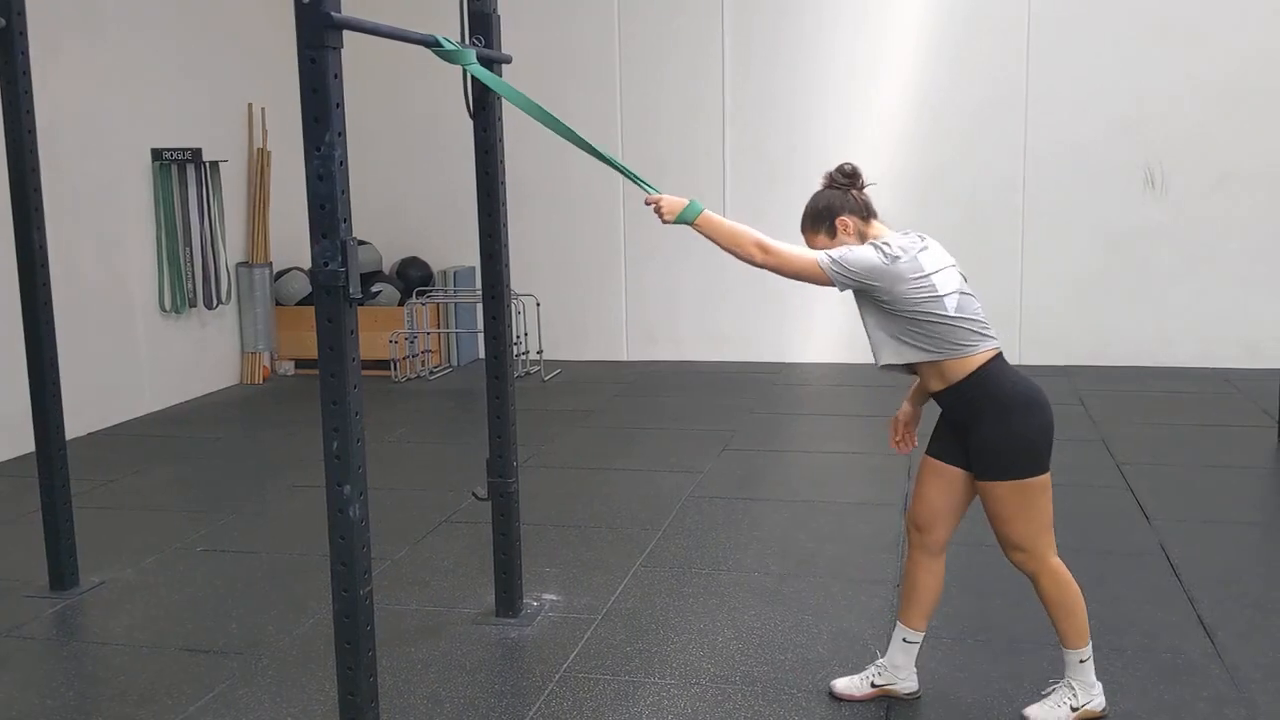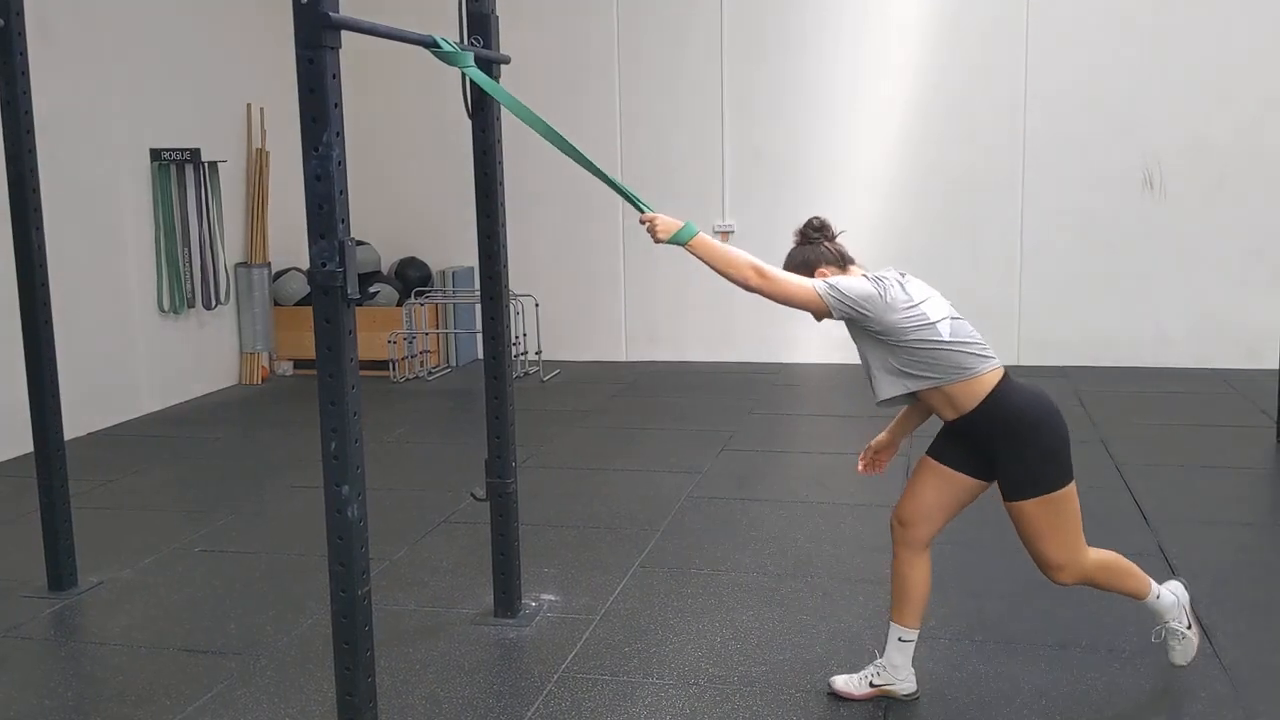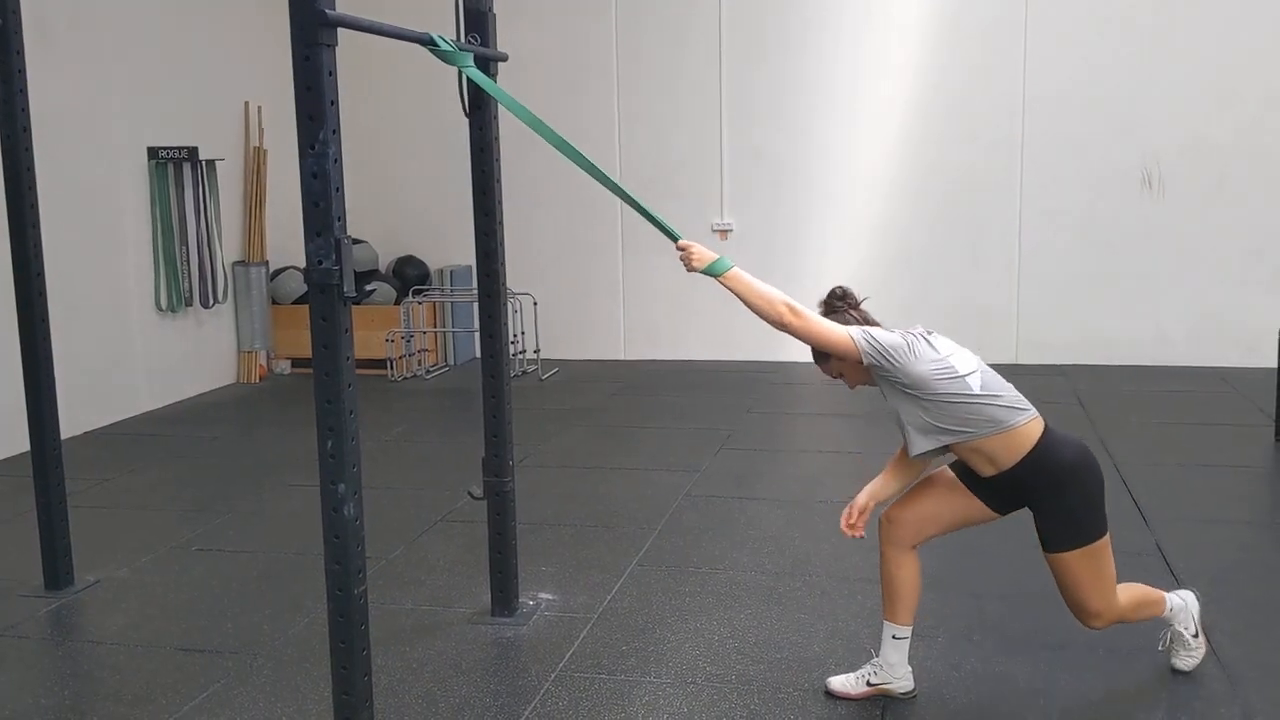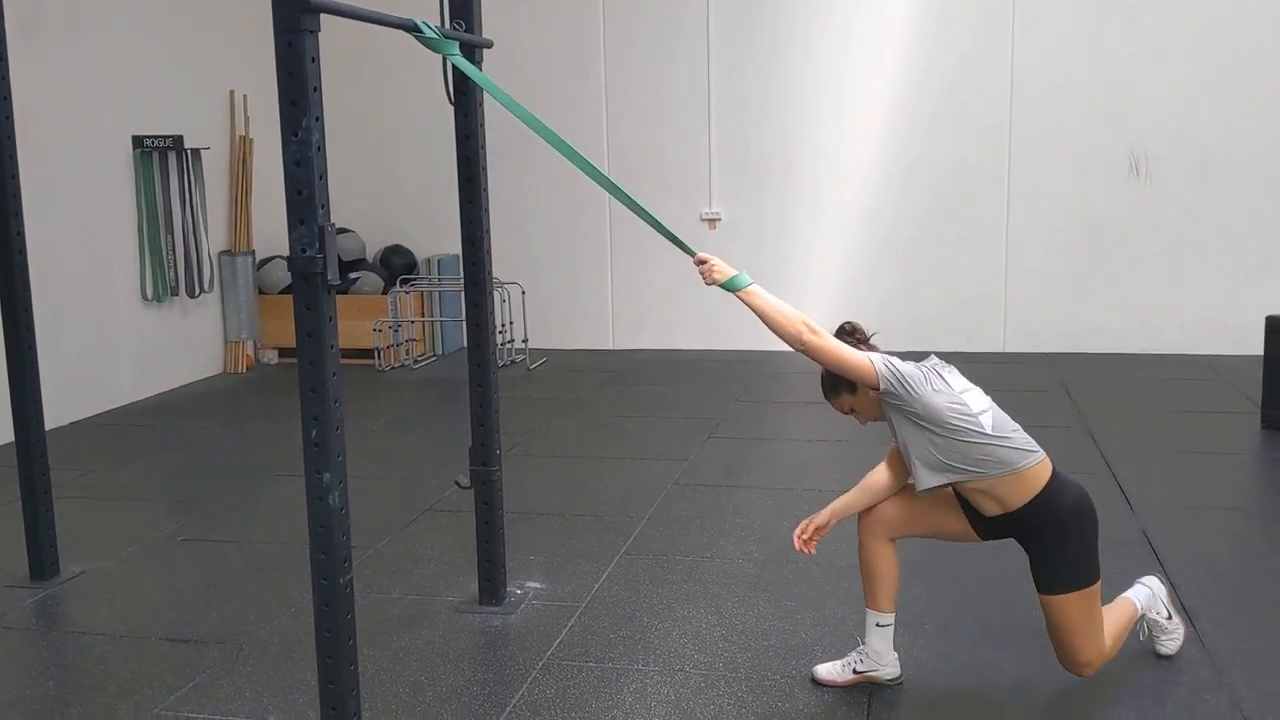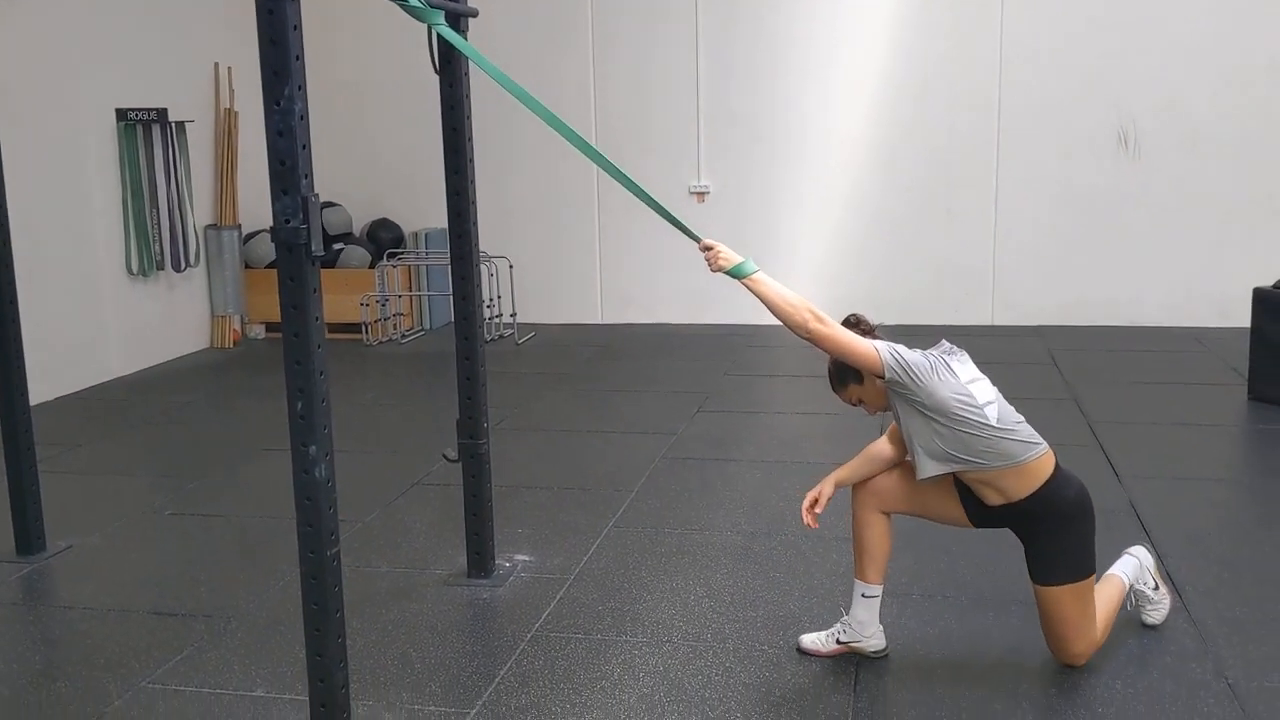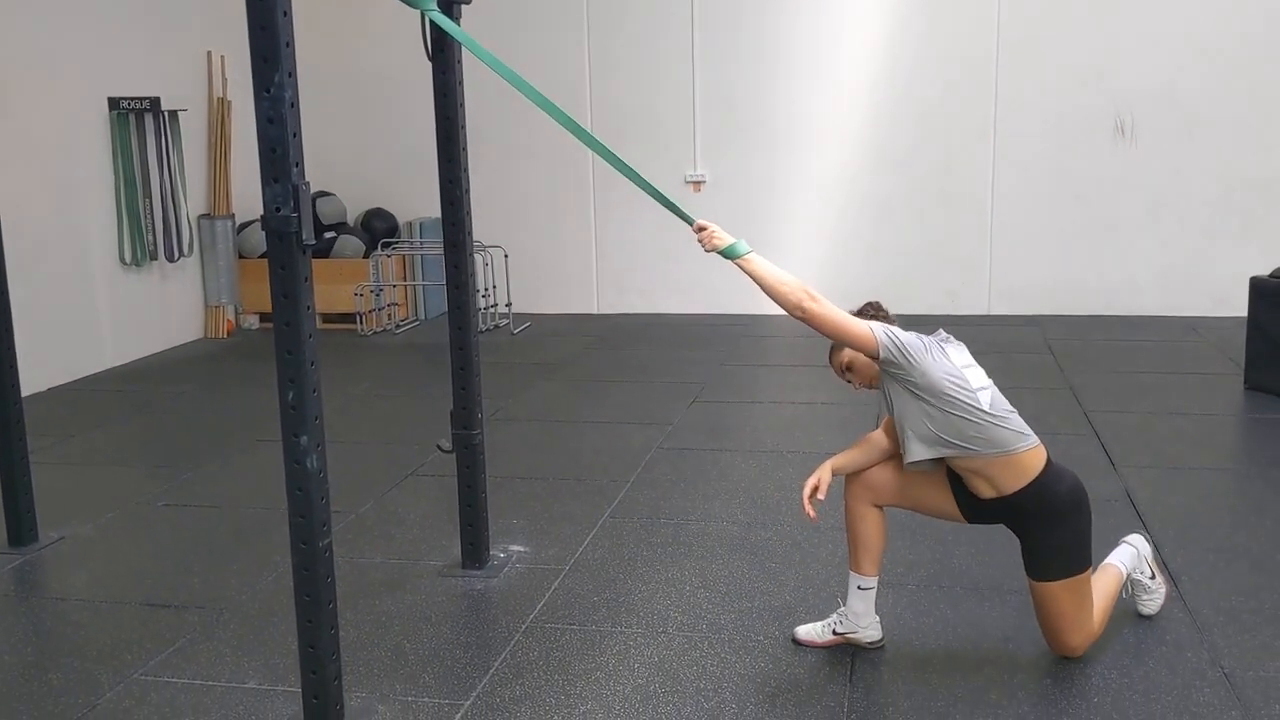
dt=0.5s
person 1, frame 1
left shoulder: (878, 263)
right shoulder: (909, 247)
left elbow: (766, 254)
left wrist: (692, 213)
right wrist: (914, 401)
left hip: (1006, 412)
right hip: (965, 413)
left knee: (1029, 553)
right knee: (926, 533)
right ankle: (897, 672)
person 1, frame 2
left shoulder: (867, 294)
right shoulder: (888, 287)
left elbow: (758, 277)
left wrist: (684, 234)
right wrist: (893, 435)
left hip: (1021, 427)
right hip: (973, 428)
left knee: (1063, 565)
right knee: (909, 528)
left ankle: (1166, 600)
right ankle: (895, 671)
person 1, frame 3
left shoulder: (895, 351)
right shoulder: (903, 365)
left elbow: (792, 317)
right elbow: (916, 454)
left wrist: (719, 267)
right wrist: (867, 498)
left hip: (1058, 475)
right hip: (1003, 471)
left knee: (1095, 610)
right knee: (897, 527)
left ankle: (1176, 607)
right ankle: (892, 670)
person 1, frame 4
left shoulder: (909, 382)
right shoulder: (906, 398)
left elbow: (808, 337)
right elbow: (895, 470)
left wrist: (738, 283)
right wrist: (831, 513)
left hip: (1055, 516)
right hip: (994, 504)
left knee: (1083, 660)
right knee: (876, 519)
left ankle: (1145, 599)
right ankle: (878, 657)
person 1, frame 5
left shoulder: (916, 371)
right shoulder: (916, 380)
left elbow: (813, 325)
right elbow: (895, 445)
left wrist: (743, 269)
right wrist: (833, 479)
left hip: (1053, 508)
right hip: (990, 494)
left knee: (1073, 652)
right knee: (871, 490)
left ankle: (1131, 570)
right ankle: (863, 629)
person 1, frame 6
left shoulder: (909, 352)
right shoulder: (905, 376)
left elbow: (806, 305)
right elbow: (889, 437)
left wrist: (735, 249)
right wrist: (831, 465)
left hip: (1047, 503)
right hip: (984, 490)
left knee: (1071, 644)
right knee: (863, 483)
left ankle: (1128, 559)
right ankle: (859, 621)
